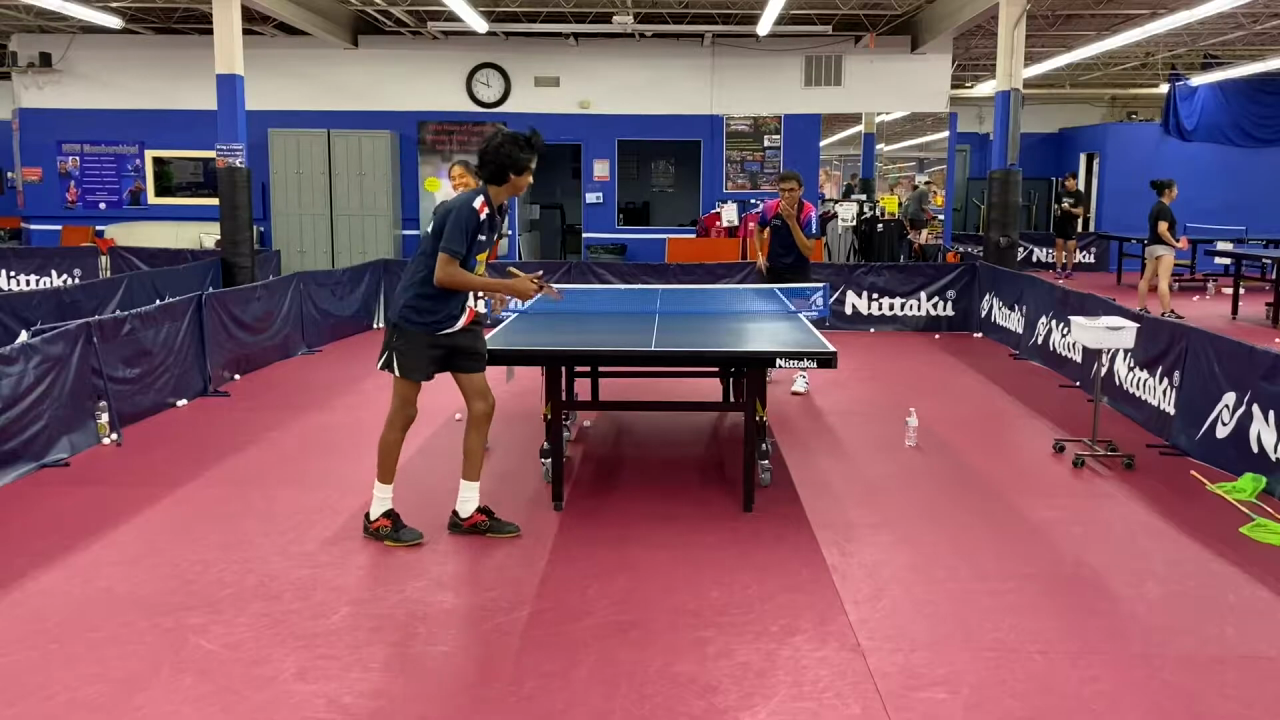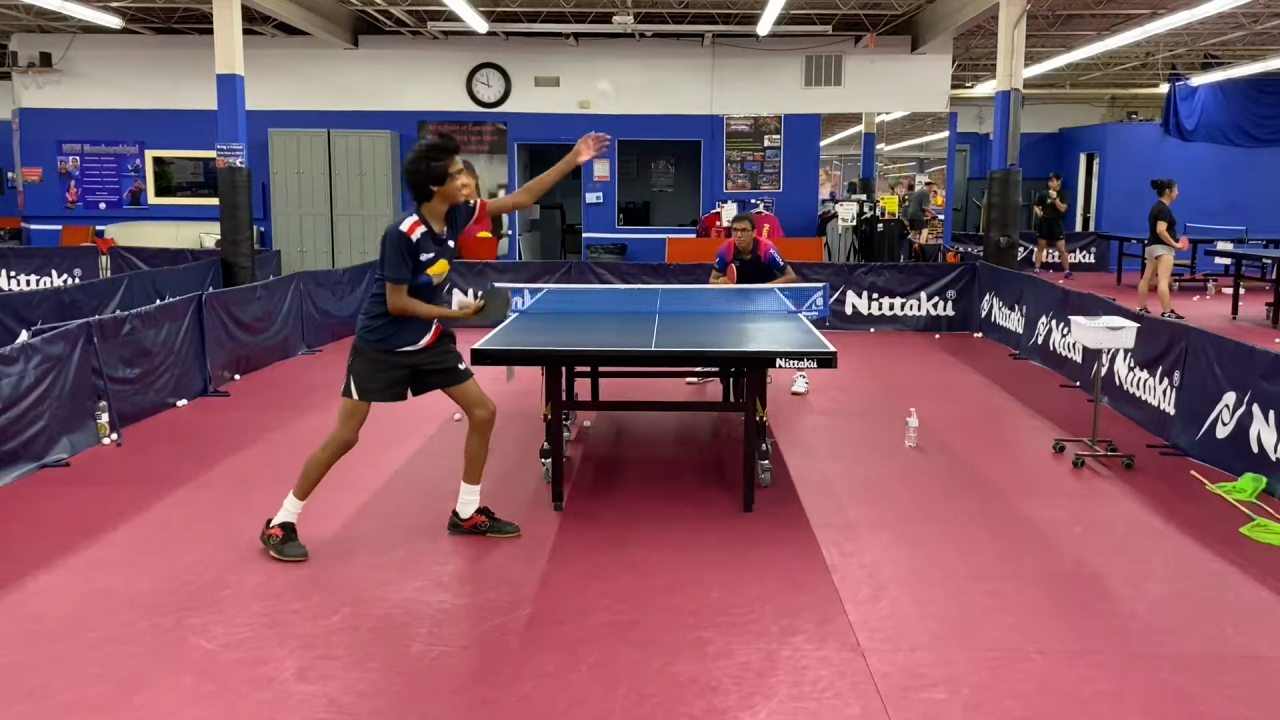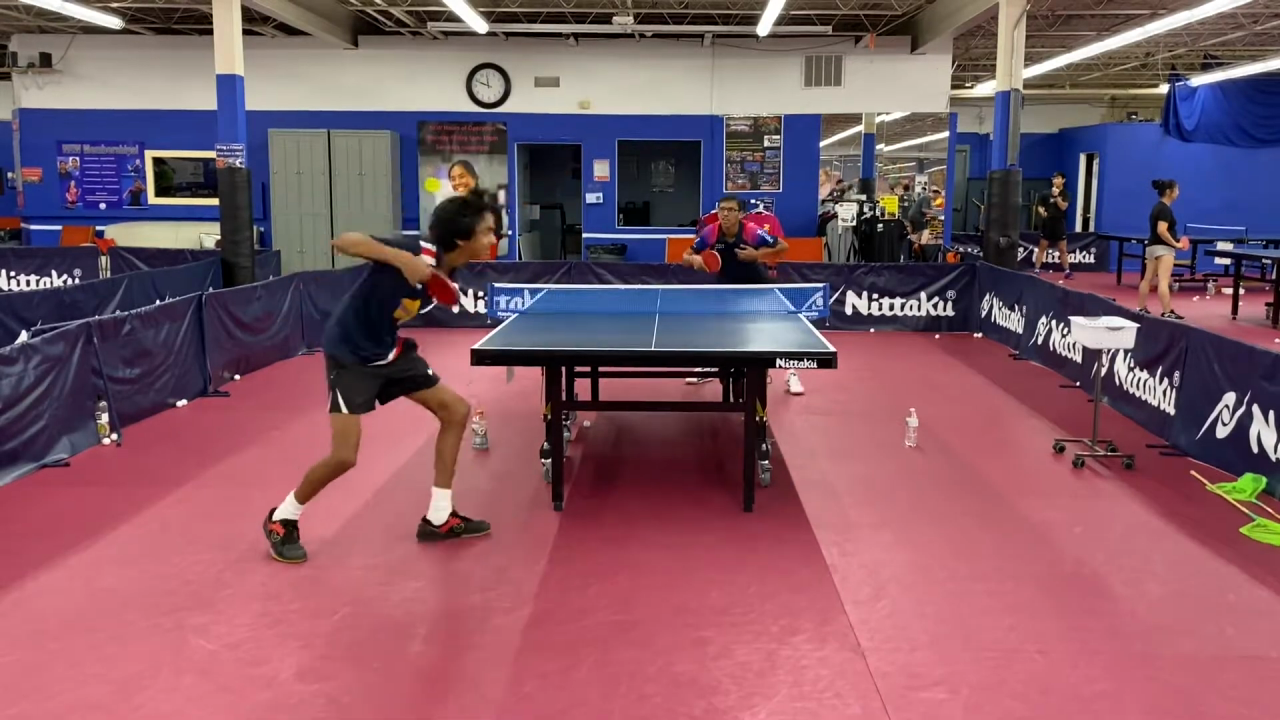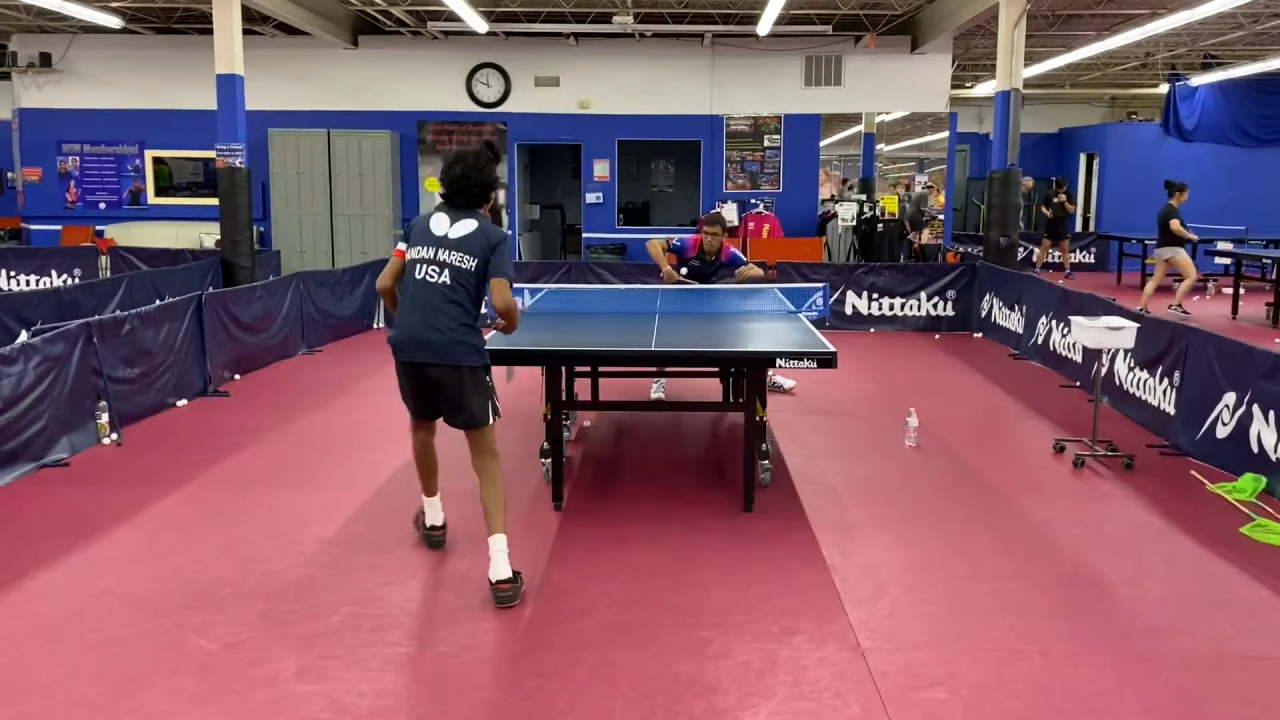
dt=0.7s
person 1, frame 1
left shoulder: (491, 211)
right shoulder: (467, 209)
right elbow: (443, 275)
left wrist: (514, 284)
right wrist: (505, 287)
left hip: (456, 321)
right hip: (416, 321)
left knee: (482, 406)
right knee: (403, 414)
left ankle: (466, 511)
right ankle: (381, 512)
person 1, frame 2
left shoulder: (457, 214)
right shoulder: (402, 234)
left elbow: (518, 199)
right elbow: (395, 303)
left wrist: (571, 161)
right wrist: (452, 313)
left hip: (427, 340)
right hip: (379, 344)
left knee: (483, 413)
right knee: (345, 436)
left ankle: (467, 512)
right ankle: (281, 522)
person 1, frame 3
left shoulder: (447, 263)
right shoulder: (416, 252)
right elbow: (345, 241)
right wrist: (395, 259)
left hip: (388, 349)
right hip: (351, 352)
left knee: (456, 411)
right knee: (343, 456)
left ankle: (438, 517)
right ankle: (282, 521)
person 1, frame 4
left shoulder: (419, 225)
right shoulder: (494, 238)
left elbow: (384, 285)
right elbow: (502, 303)
right wrist: (511, 322)
left hip: (407, 347)
right hip: (459, 353)
left knee: (421, 427)
right knee: (486, 457)
left ankle: (433, 519)
right ankle: (501, 571)
person 2, frame 1
left shoulder: (809, 213)
right shoulder: (769, 208)
left elbow: (808, 251)
right elbow: (758, 231)
left wrist: (791, 223)
right wrist: (759, 255)
left hip: (797, 272)
right hip: (771, 269)
left ankle: (801, 374)
person 2, frame 2
left shoulder: (767, 249)
right shoulder: (726, 250)
left elbow: (791, 277)
right elbow: (712, 282)
right wrist: (721, 282)
left ankle: (800, 375)
right ankle: (709, 366)
person 2, frame 3
left shoulder: (754, 232)
right shoulder: (710, 233)
left elbow: (783, 247)
right elbow: (686, 256)
left wrist: (759, 254)
right wrist: (694, 259)
left hip: (756, 283)
right hip: (727, 283)
left ankle: (790, 374)
right ankle: (707, 367)
person 2, frame 4
left shoulder: (728, 252)
right shoulder: (688, 244)
left elbow: (759, 272)
right elbow: (652, 244)
left wrist: (748, 273)
right wrist: (666, 269)
left ankle: (766, 376)
right ankle: (659, 380)
